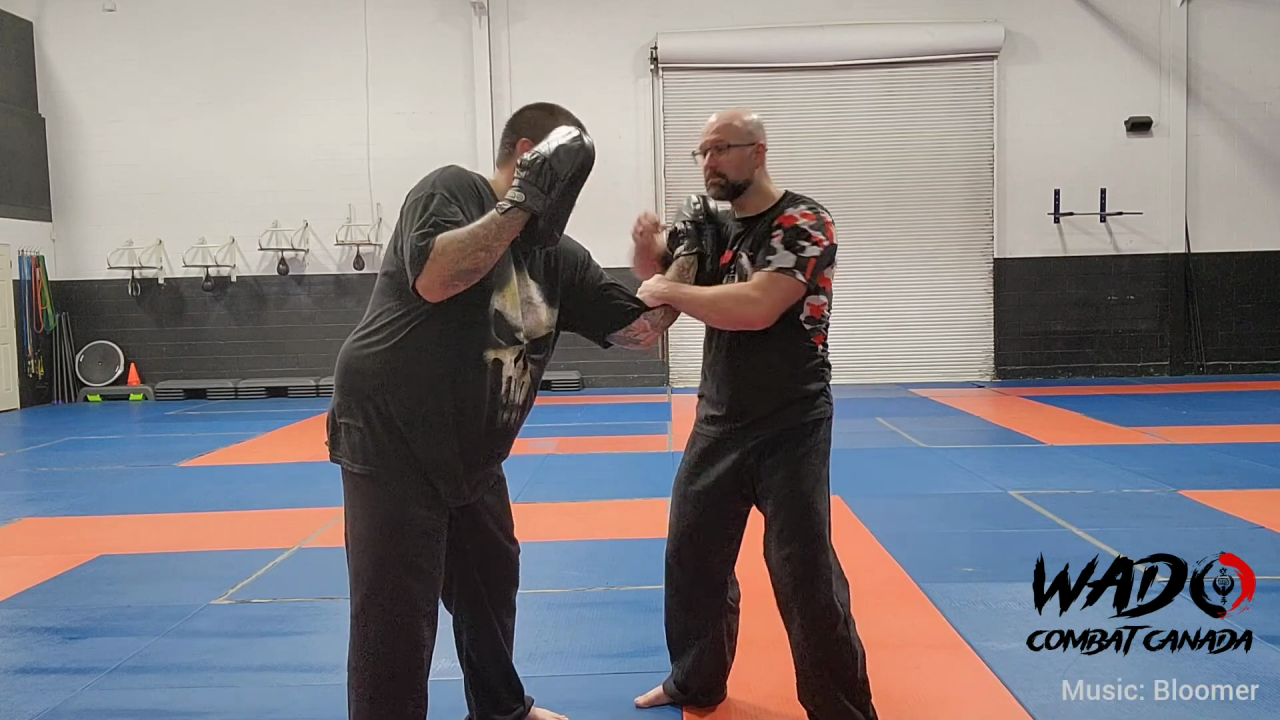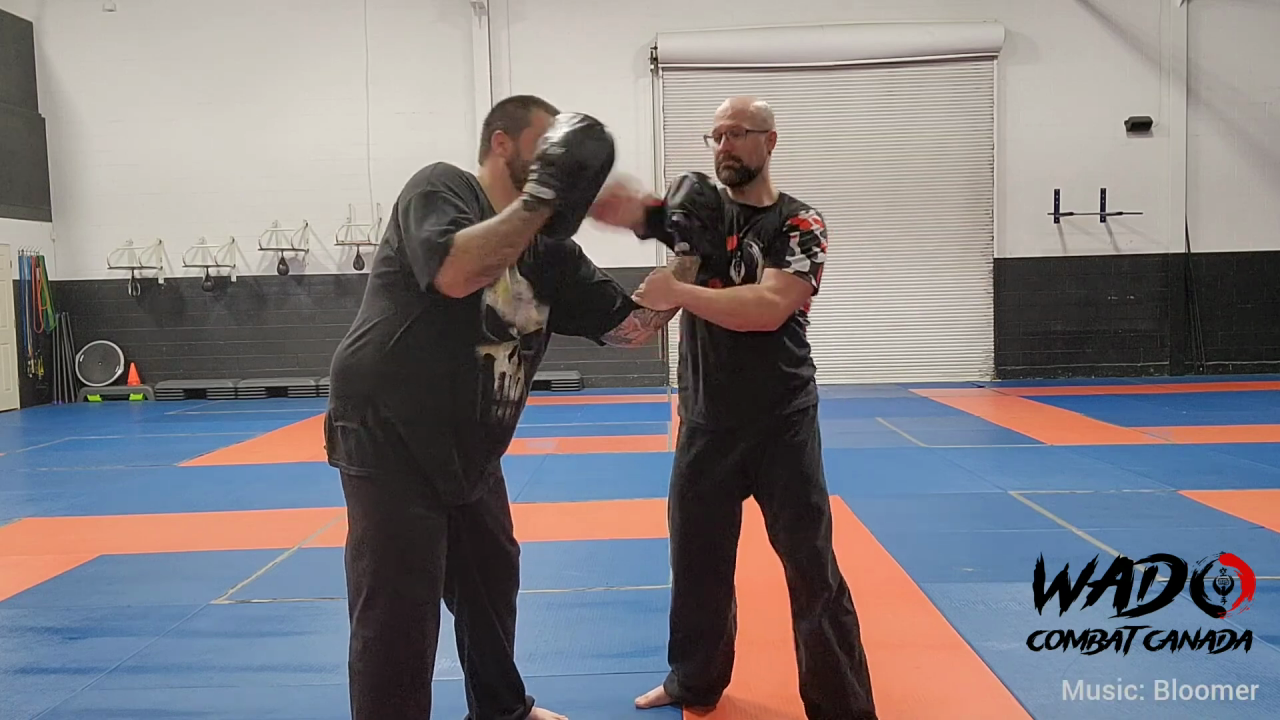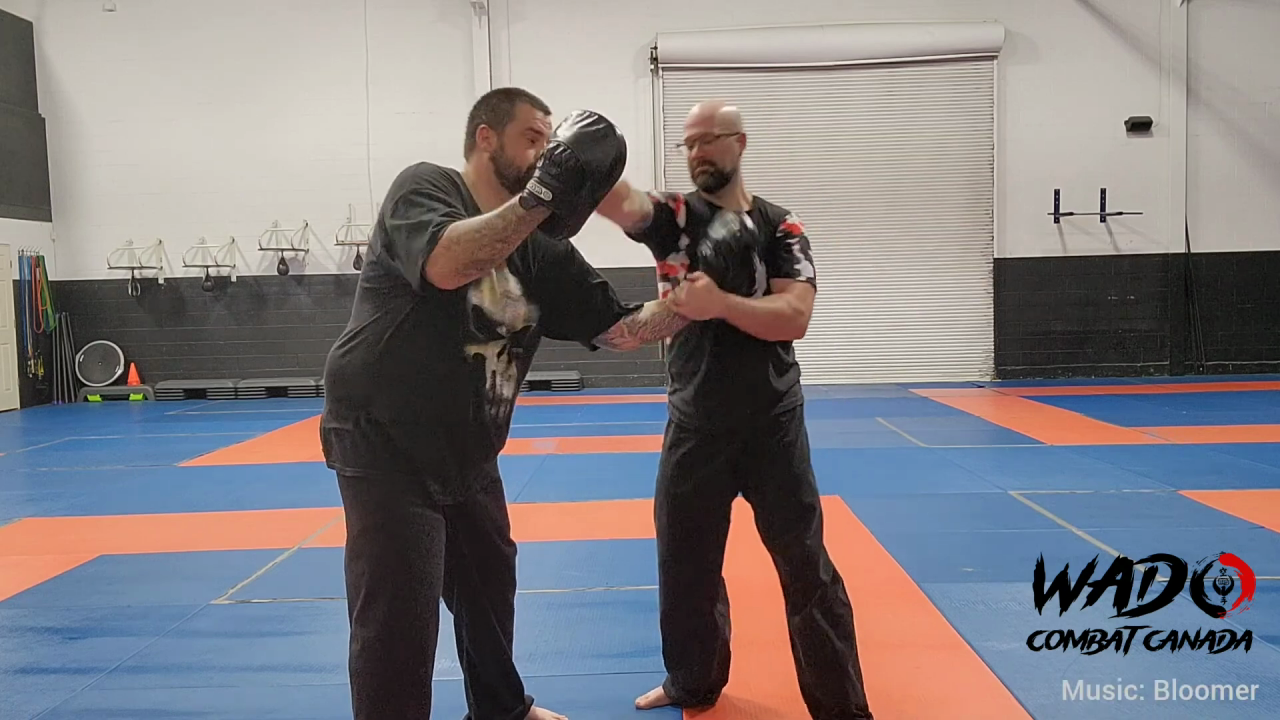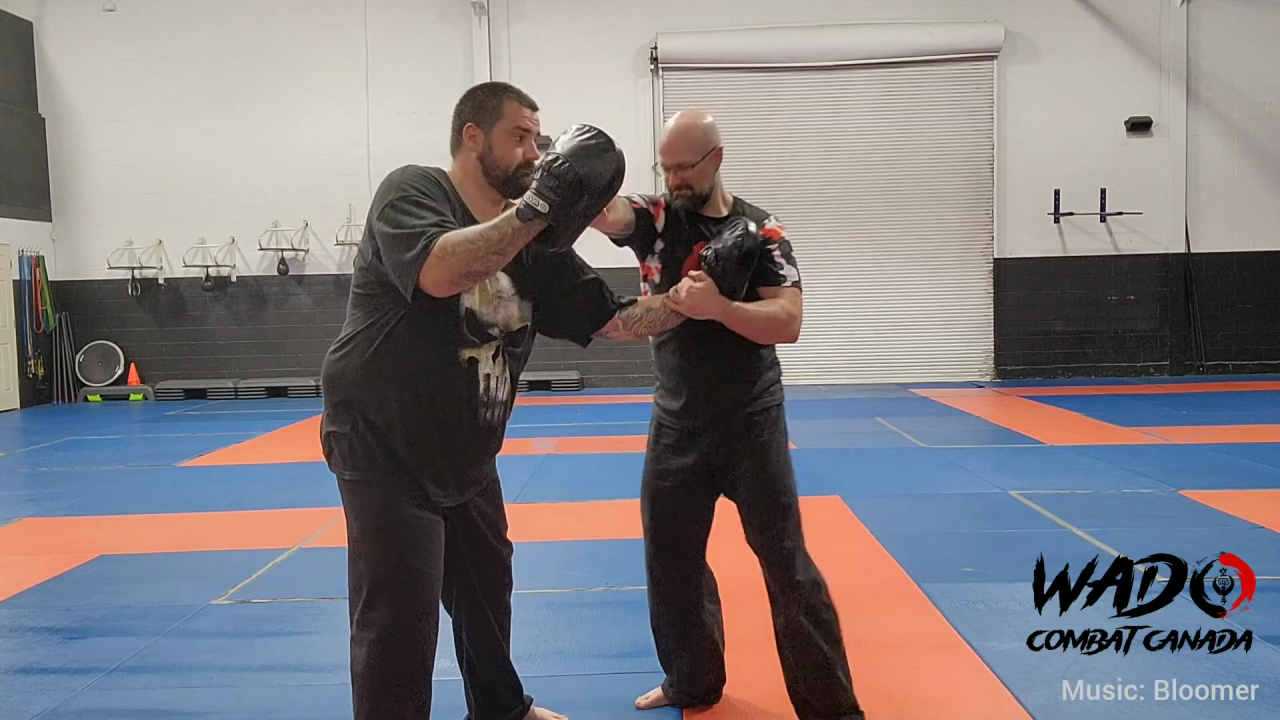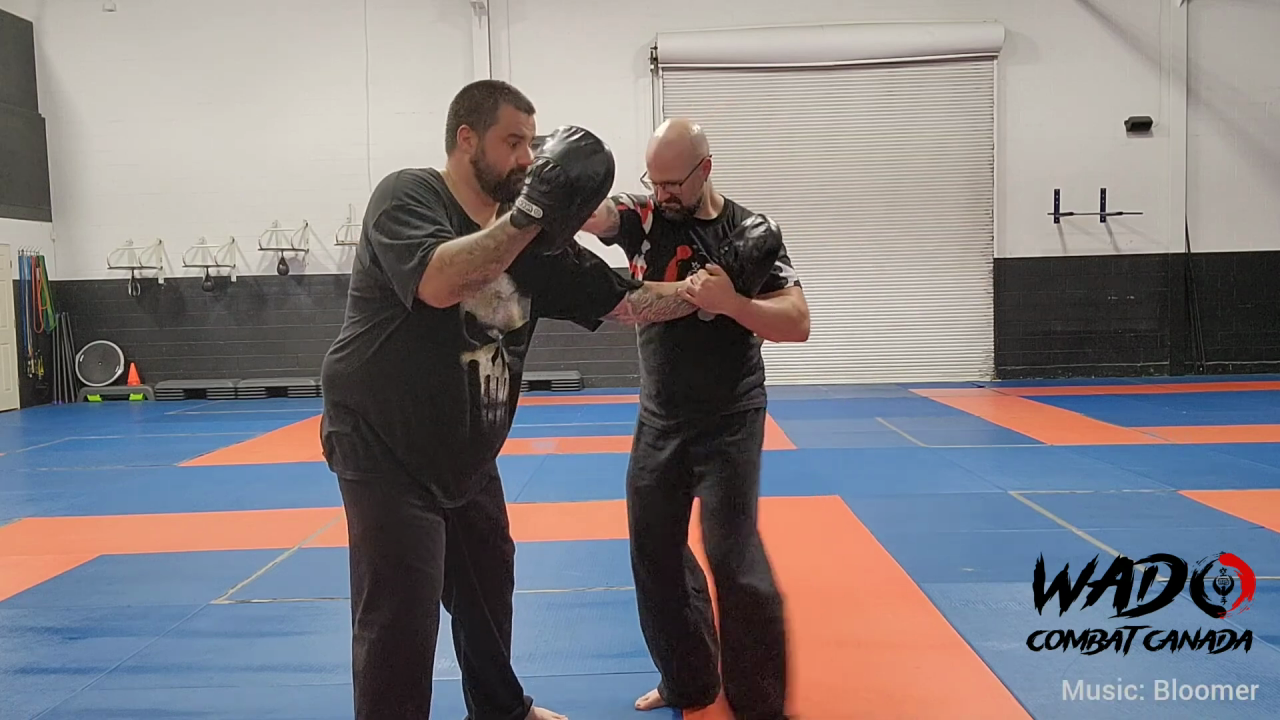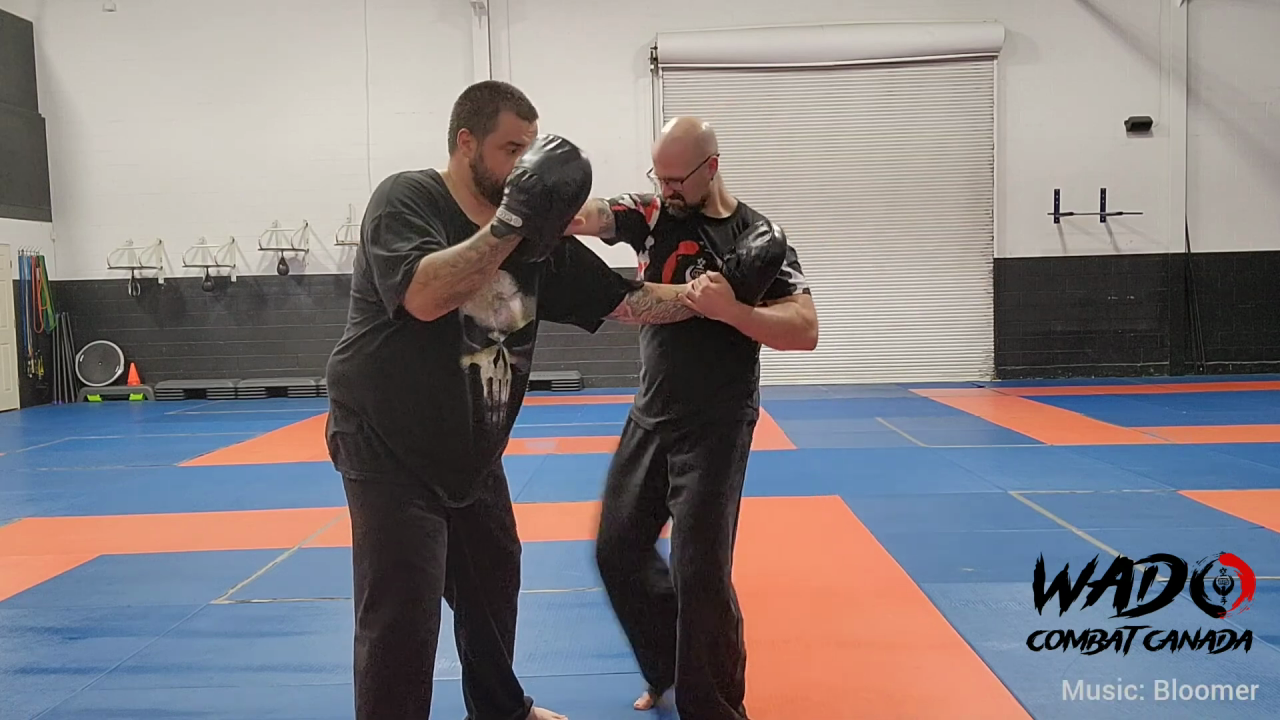
dt=0.2s
person 1, frame 1
left shoulder: (560, 257)
right shoulder: (453, 188)
left elbow: (638, 325)
right elbow: (434, 279)
left wrist: (684, 273)
right wrist: (522, 203)
left hip: (470, 452)
right hip: (391, 440)
left knee: (490, 587)
right knee: (396, 615)
person 1, frame 2
left shoulder: (551, 250)
right shoulder: (441, 187)
left elbow: (630, 323)
right elbow: (455, 274)
left wrist: (688, 267)
right wrist: (541, 195)
left hip: (468, 451)
right hip: (389, 442)
left knee: (491, 586)
right knee: (398, 617)
person 1, frame 3
left shoulder: (543, 248)
right shoulder: (424, 188)
left elbow: (621, 328)
right elbow: (445, 264)
right wrist: (542, 195)
left hip: (466, 451)
right hip: (385, 443)
left knee: (489, 589)
right knee: (397, 619)
person 1, frame 4
left shoulder: (535, 242)
right shoulder: (412, 191)
left elbow: (614, 320)
right elbow: (440, 272)
right wrist: (537, 207)
left hip: (466, 454)
right hip: (385, 449)
left knee: (487, 590)
right knee: (399, 620)
person 1, frame 5
left shoulder: (532, 238)
right shoulder: (408, 195)
left elbow: (625, 301)
right elbow: (440, 284)
right wrist: (529, 213)
left hip: (467, 454)
right hip: (386, 451)
left knee: (488, 591)
right knee: (400, 620)
person 1, frame 6
left shoulder: (533, 237)
right shoulder: (406, 200)
left elbow: (627, 302)
right elbow: (424, 296)
right wrist: (510, 223)
left hip: (472, 454)
right hip: (391, 452)
left knee: (492, 590)
right knee: (401, 619)
person 2, frame 1
left shoulder: (804, 221)
right shoulder: (711, 227)
left elbow: (755, 308)
right elbow: (671, 292)
left wrist: (667, 290)
right wrist: (649, 255)
left hip: (791, 428)
right hip: (718, 424)
left knee: (805, 578)
right knee: (692, 559)
person 2, frame 2
left shoulder: (801, 224)
right shoulder: (696, 208)
left elbow: (769, 309)
right elbow: (611, 206)
left wrist: (677, 291)
left hip: (782, 422)
right hip: (707, 422)
left knee: (811, 566)
right knee: (696, 560)
person 2, frame 3
left shoulder: (780, 226)
right shoulder: (672, 214)
left elbow: (792, 319)
right elbow: (617, 199)
left wrist: (721, 303)
left hip: (770, 422)
right hip: (694, 424)
left knee: (805, 566)
right knee: (685, 562)
person 2, frame 4
left shoulder: (761, 230)
right shoulder: (654, 217)
left elbow: (786, 322)
right elbow: (603, 212)
left wrist: (718, 306)
left hip: (750, 418)
right hip: (677, 422)
left knee: (785, 562)
right knee: (672, 560)
person 2, frame 5
left shoulder: (749, 232)
right shoulder: (643, 216)
left elbow: (796, 322)
right elbow: (591, 213)
left wrist: (730, 303)
left hip: (730, 420)
right hip: (659, 420)
left knee: (736, 561)
right knee: (657, 558)
person 2, frame 6
left shoulder: (758, 237)
right shoulder: (651, 214)
left elbow: (805, 331)
right elbow: (583, 216)
left wrist: (732, 310)
left hip: (716, 427)
right hip: (649, 418)
left knee: (700, 574)
right knee: (618, 552)
